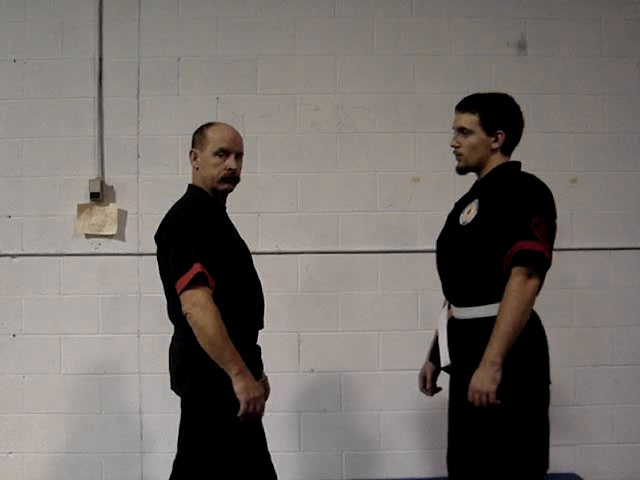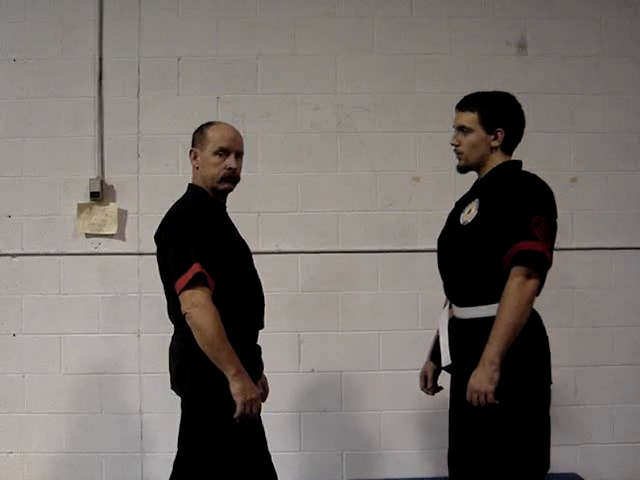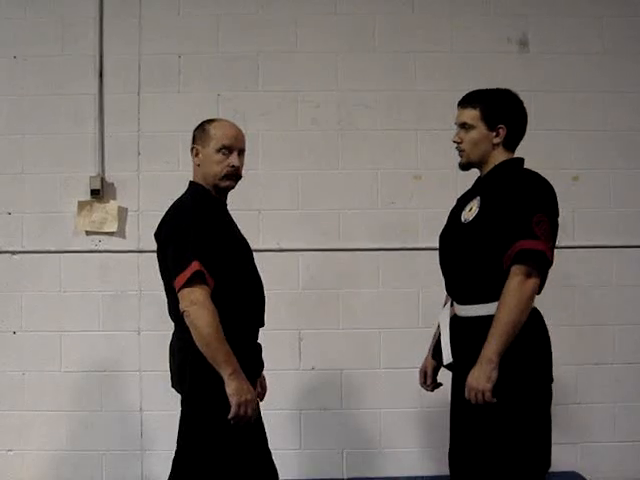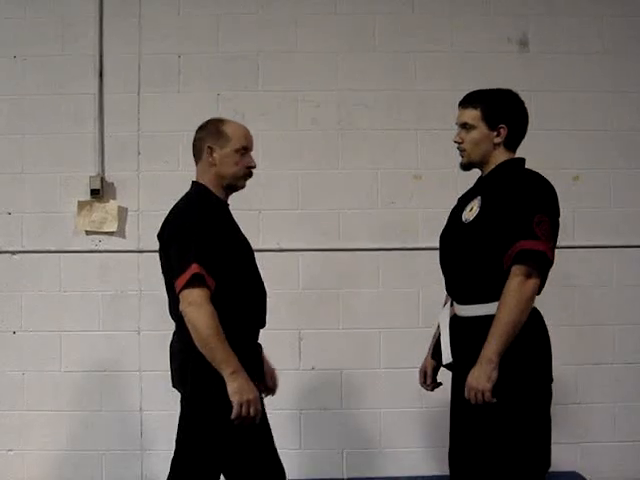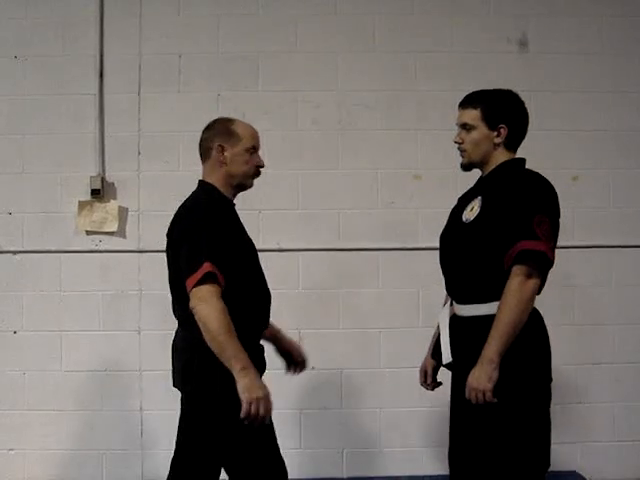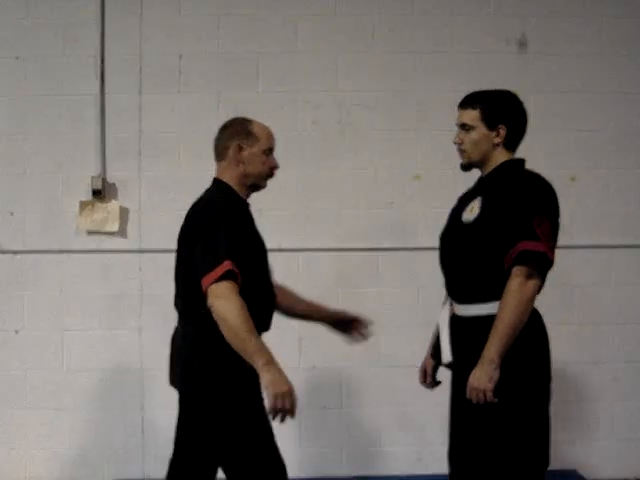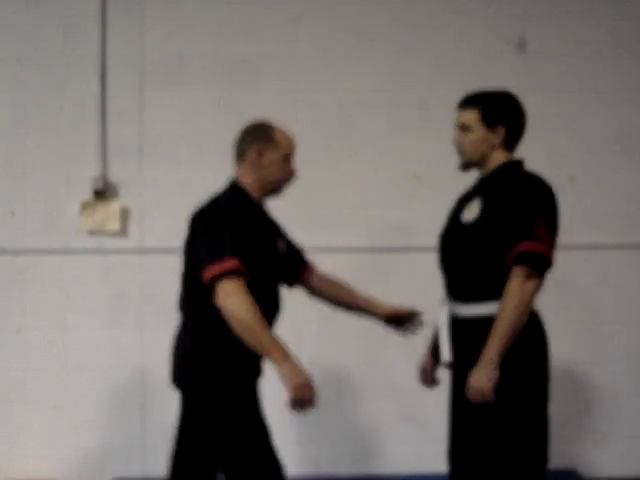
dt=0.2s
person 1, frame 1
left shoulder: (523, 192)
right shoulder: (472, 199)
left elbow: (525, 280)
left wrist: (492, 363)
right wrist: (437, 354)
left hip: (504, 354)
right hip: (470, 350)
person 1, frame 2
left shoulder: (524, 191)
right shoulder: (474, 197)
left elbow: (524, 280)
left wrist: (491, 363)
right wrist: (437, 354)
left hip: (505, 354)
right hip: (471, 350)
person 1, frame 3
left shoulder: (525, 189)
right shoulder: (476, 194)
left elbow: (524, 278)
left wrist: (488, 361)
right wrist: (437, 350)
left hip: (507, 352)
right hip: (472, 347)
person 1, frame 4
left shoulder: (527, 189)
right shoulder: (476, 194)
left elbow: (524, 279)
left wrist: (489, 361)
right wrist: (437, 349)
left hip: (507, 352)
right hip: (472, 346)
person 1, frame 5
left shoulder: (527, 189)
right shoulder: (476, 194)
left elbow: (525, 278)
left wrist: (489, 361)
right wrist: (437, 348)
left hip: (506, 352)
right hip: (472, 346)
person 1, frame 6
left shoulder: (526, 190)
right shoulder: (475, 194)
left elbow: (524, 279)
left wrist: (491, 361)
right wrist: (437, 348)
left hip: (505, 351)
right hip: (471, 346)
person 1, frame 7
left shoulder: (525, 191)
right shoulder: (473, 195)
left elbow: (524, 279)
left wrist: (490, 361)
right wrist: (436, 346)
left hip: (505, 351)
right hip: (471, 346)
person 2, frame 1
left shoulder: (212, 216)
right shoulder: (188, 219)
right elbow: (197, 305)
left wrist: (248, 368)
right wrist: (240, 374)
left hip: (214, 369)
right hip: (213, 370)
person 2, frame 2
left shoulder: (213, 216)
right shoulder: (188, 219)
right elbow: (196, 306)
left wrist: (248, 368)
right wrist: (237, 375)
left hip: (215, 368)
right hip: (213, 370)
person 2, frame 3
left shoulder: (214, 214)
right shoulder: (188, 217)
right elbow: (194, 304)
left wrist: (247, 366)
right wrist: (233, 375)
left hip: (216, 368)
right hip: (214, 370)
person 2, frame 4
left shoulder: (214, 214)
right shoulder: (191, 218)
right elbow: (194, 305)
left wrist: (253, 361)
right wrist: (235, 376)
left hip: (213, 368)
right hip: (215, 371)
person 2, frame 5
left shoulder: (218, 213)
right shoulder: (201, 216)
right elbow: (205, 302)
left wrist: (278, 340)
right wrist: (245, 372)
left hip: (211, 365)
right hip: (215, 369)
person 2, frame 6
left shoulder: (230, 211)
right shoulder: (214, 214)
left elbow: (263, 290)
right elbow: (222, 299)
left wrist: (328, 316)
right wrist: (268, 368)
left hip: (207, 362)
right hip: (216, 367)
person 2, frame 7
left shoulder: (259, 221)
right shoulder: (222, 215)
left elbow: (311, 278)
right elbow: (230, 296)
left wrist: (379, 310)
right wrist: (285, 364)
left hip: (210, 361)
right hip: (215, 364)
